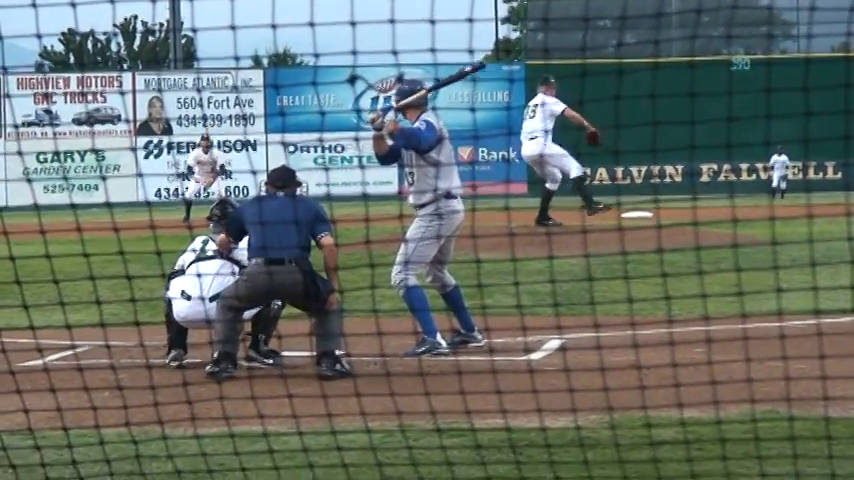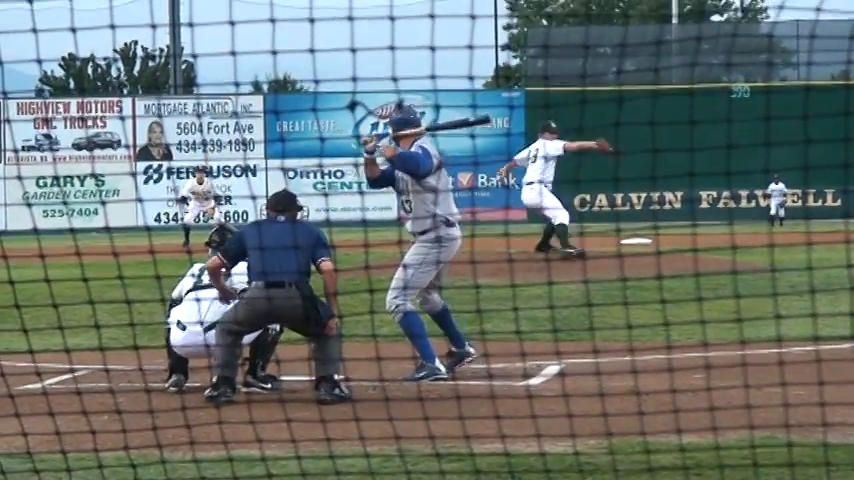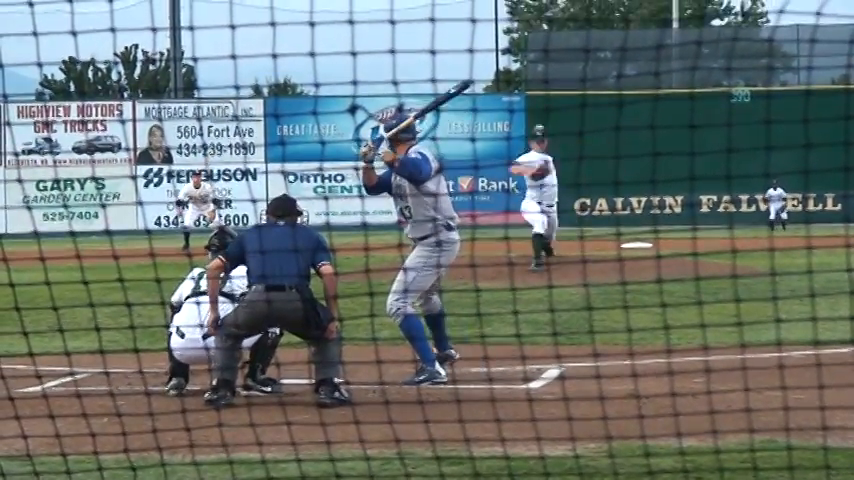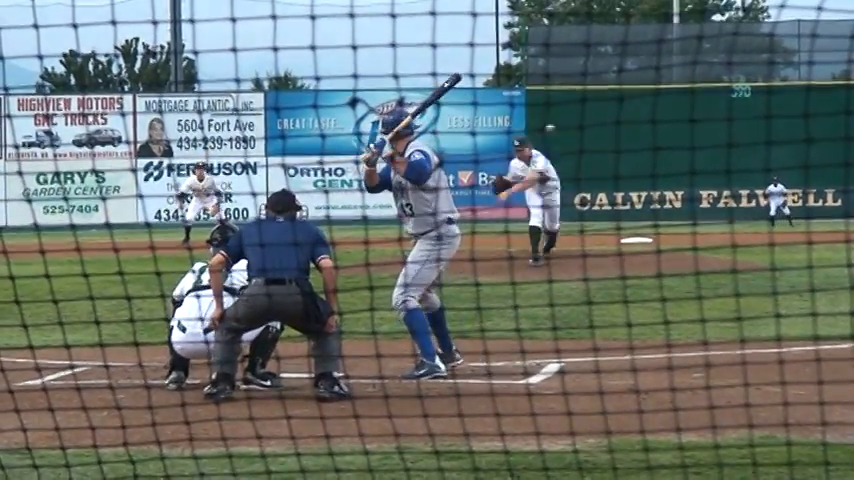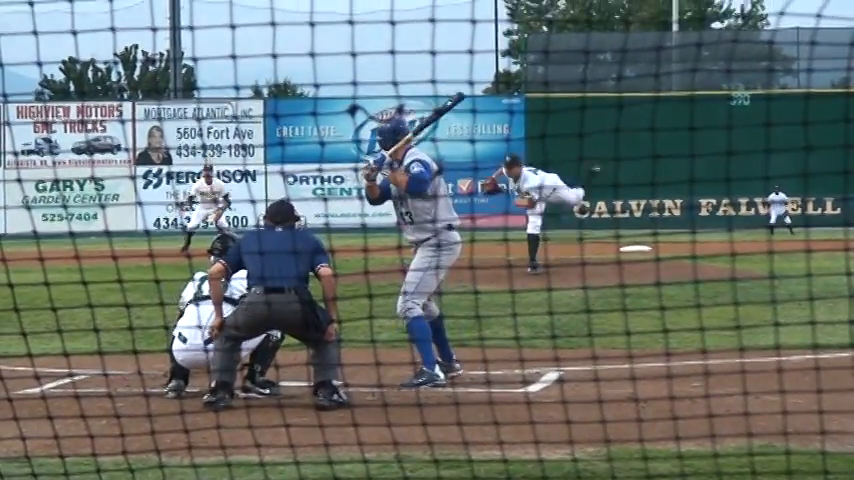
dt=0.2s
person 1, frame 1
left shoulder: (427, 123)
right shoulder: (417, 128)
left elbow: (413, 139)
right elbow: (385, 156)
left wrist: (392, 127)
right wrist: (378, 131)
left hip: (436, 212)
right hip: (446, 210)
left knee: (402, 275)
right knee: (437, 272)
left ankle: (433, 340)
right ankle: (469, 331)
person 1, frame 2
left shoulder: (422, 150)
right shoulder: (406, 157)
left elbow: (412, 164)
right elbow: (376, 180)
left wrist: (388, 151)
right wrist: (370, 154)
left hip: (435, 238)
right hip: (439, 237)
left knee: (397, 301)
right knee: (426, 294)
left ankle: (432, 365)
right ankle: (461, 348)
person 1, frame 3
left shoulder: (418, 156)
right shoulder: (397, 165)
left elbow: (414, 171)
right elbow: (372, 187)
left wrist: (389, 160)
right wrist: (368, 162)
left hip: (436, 242)
right hip: (434, 241)
left knee: (398, 304)
right knee: (426, 295)
left ankle: (431, 368)
right ankle: (445, 350)
person 1, frame 4
left shoulder: (418, 153)
right shoulder: (398, 159)
left elbow: (417, 174)
right elbow: (374, 186)
left wrist: (392, 160)
right wrist: (370, 165)
left hip: (437, 235)
right hip: (431, 236)
left knee: (404, 297)
right knee: (423, 292)
left ankle: (431, 363)
right ankle: (448, 351)
person 1, frame 5
left shoulder: (416, 161)
right shoulder: (398, 166)
left elbow: (418, 186)
right elbow: (376, 198)
left wrist: (390, 172)
right wrist: (371, 179)
left hip: (438, 242)
right hip: (432, 243)
left knee: (408, 305)
right knee: (422, 301)
left ankle: (431, 371)
right ankle: (448, 361)
person 2, frame 1
left shoulder: (249, 206)
right shoulder: (310, 206)
left elbow: (222, 243)
right elbow: (328, 245)
right wrist: (334, 288)
left hip: (257, 274)
right hip: (296, 275)
left knee: (227, 303)
right knee: (330, 305)
left ankle: (223, 361)
right ankle: (329, 361)
person 2, frame 2
left shoulder: (249, 230)
right shoulder: (311, 231)
left elbow: (213, 265)
right elbow: (328, 270)
left wrist: (222, 289)
right wrist: (334, 313)
left hip: (257, 298)
right hip: (296, 298)
left knee: (226, 328)
right knee: (328, 330)
left ankle: (222, 386)
right ankle: (328, 385)
person 2, frame 3
left shoulder: (249, 235)
right shoulder: (310, 235)
left elbow: (214, 268)
right elbow: (328, 273)
left wrist: (214, 311)
right wrist: (334, 316)
left hip: (257, 301)
right hip: (297, 302)
left knee: (226, 332)
right knee: (328, 333)
left ankle: (222, 389)
right ankle: (328, 389)
person 2, frame 4
left shoulder: (249, 230)
right shoulder: (309, 230)
left elbow: (216, 263)
right elbow: (327, 267)
left wrist: (219, 306)
right wrist: (333, 310)
left hip: (257, 295)
right hip: (296, 295)
left knee: (226, 326)
right knee: (328, 328)
left ankle: (221, 383)
right ankle: (327, 382)
person 2, frame 5
left shoulder: (248, 239)
right shoulder: (308, 239)
left elbow: (215, 272)
right elbow: (327, 275)
left wrist: (218, 315)
right wrist: (332, 318)
left hip: (256, 303)
right hip: (295, 304)
left knee: (225, 334)
right knee: (327, 336)
left ankle: (220, 392)
right ankle: (326, 391)
person 3, frame 1
left shoulder: (198, 242)
right shoulder: (246, 241)
left elbow: (176, 273)
left hip: (185, 314)
left knee: (175, 283)
left ankle: (176, 350)
right ankle: (258, 350)
person 3, frame 2
left shoulder: (196, 269)
right shoulder: (244, 268)
left elbow: (174, 300)
left hip: (182, 344)
left knee: (175, 312)
left ankle: (176, 376)
right ankle: (255, 375)
person 3, frame 3
left shoulder: (195, 274)
right shoulder: (244, 272)
left elbow: (174, 304)
left knee: (177, 319)
left ankle: (177, 379)
right ankle: (255, 378)
person 3, frame 4
left shoulder: (196, 268)
right shoulder: (245, 266)
left elbow: (176, 299)
left hip: (183, 344)
left knee: (179, 317)
left ankle: (177, 372)
right ankle: (254, 373)
person 3, frame 5
left shoulder: (198, 278)
right shoulder: (245, 276)
left elbow: (183, 309)
left knee: (181, 326)
left ankle: (176, 381)
right ankle: (254, 381)
person 4, frame 1
left shoulder: (531, 105)
right shoulder: (549, 100)
right elbow: (570, 113)
right wrist: (589, 127)
left hip: (527, 149)
right hip: (540, 145)
left knee: (554, 179)
right knee: (573, 167)
left ankle: (543, 217)
right ankle: (590, 204)
person 4, frame 2
left shoulder: (530, 149)
right shoulder: (548, 145)
left elbow: (513, 162)
right elbow: (571, 146)
left wrist: (505, 169)
right wrist: (597, 145)
left hip: (527, 193)
right hip: (538, 191)
left knee: (555, 218)
right knee: (562, 216)
left ankle: (543, 245)
right ankle: (566, 247)
person 4, frame 3
left shoulder: (547, 157)
right shoulder: (529, 158)
right elbow: (514, 168)
right wrist: (530, 171)
left hip: (550, 205)
right hip: (535, 206)
left knee: (549, 235)
right knee: (540, 226)
right ankle: (538, 259)
person 4, frame 4
left shoulder: (539, 159)
right shoulder: (515, 163)
left elbow: (532, 179)
right elbow: (511, 179)
left wrist: (509, 191)
left hip: (551, 192)
right hip: (534, 192)
left knee: (552, 225)
right knee: (536, 219)
left ankle: (549, 244)
right ankle: (535, 254)
person 4, frame 5
left shoulder: (529, 182)
right shoulder: (507, 171)
left elbow: (530, 204)
left wrist: (515, 201)
left hip: (550, 188)
right hip: (533, 195)
left knee: (576, 199)
right knee: (533, 226)
right ankle: (533, 263)
